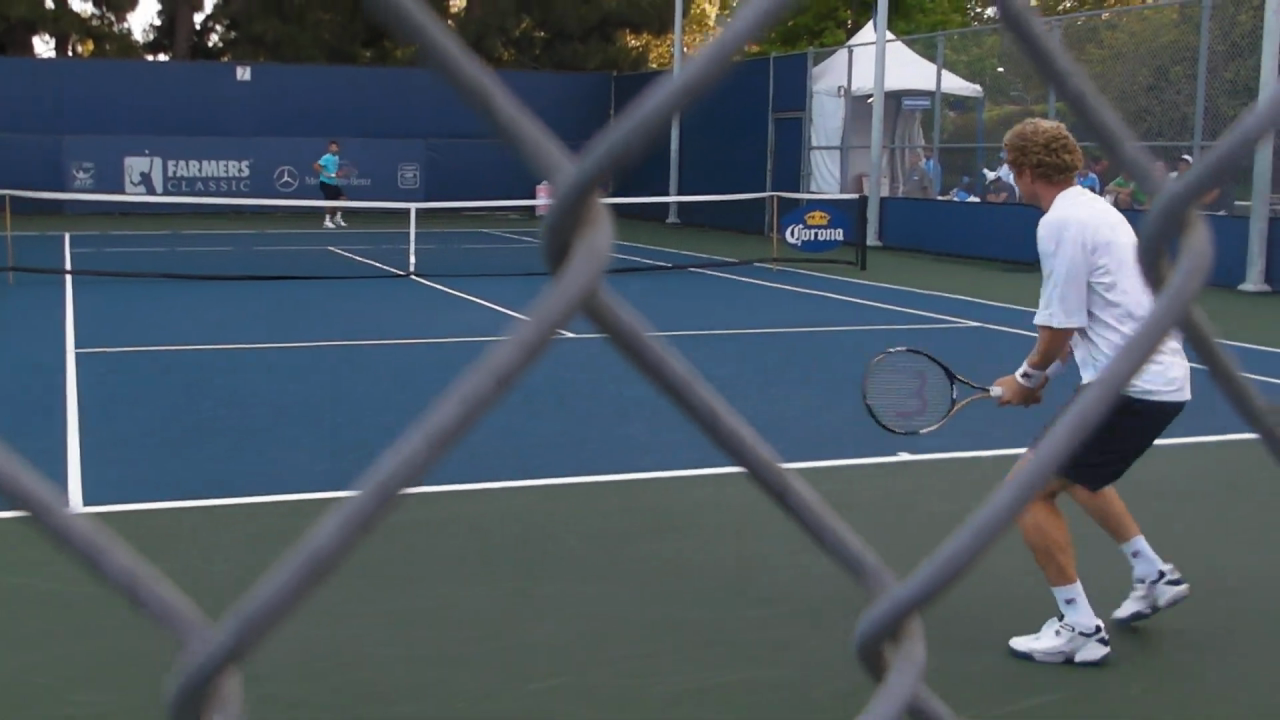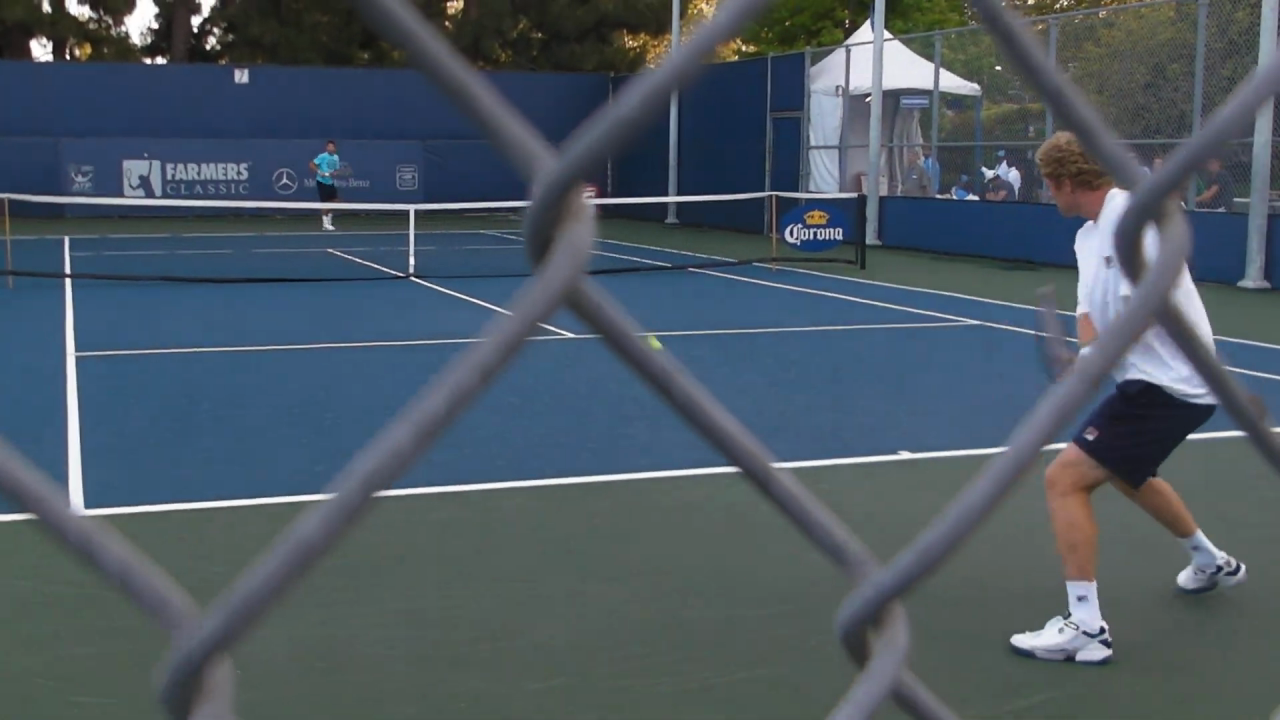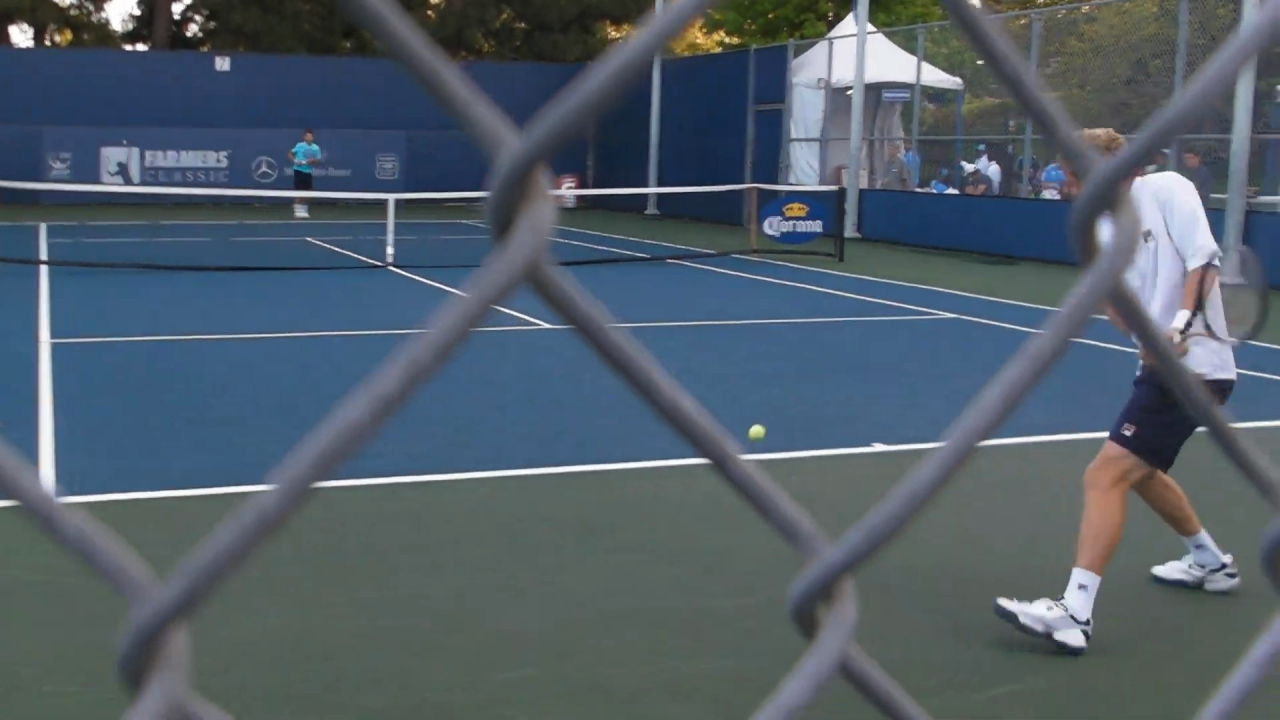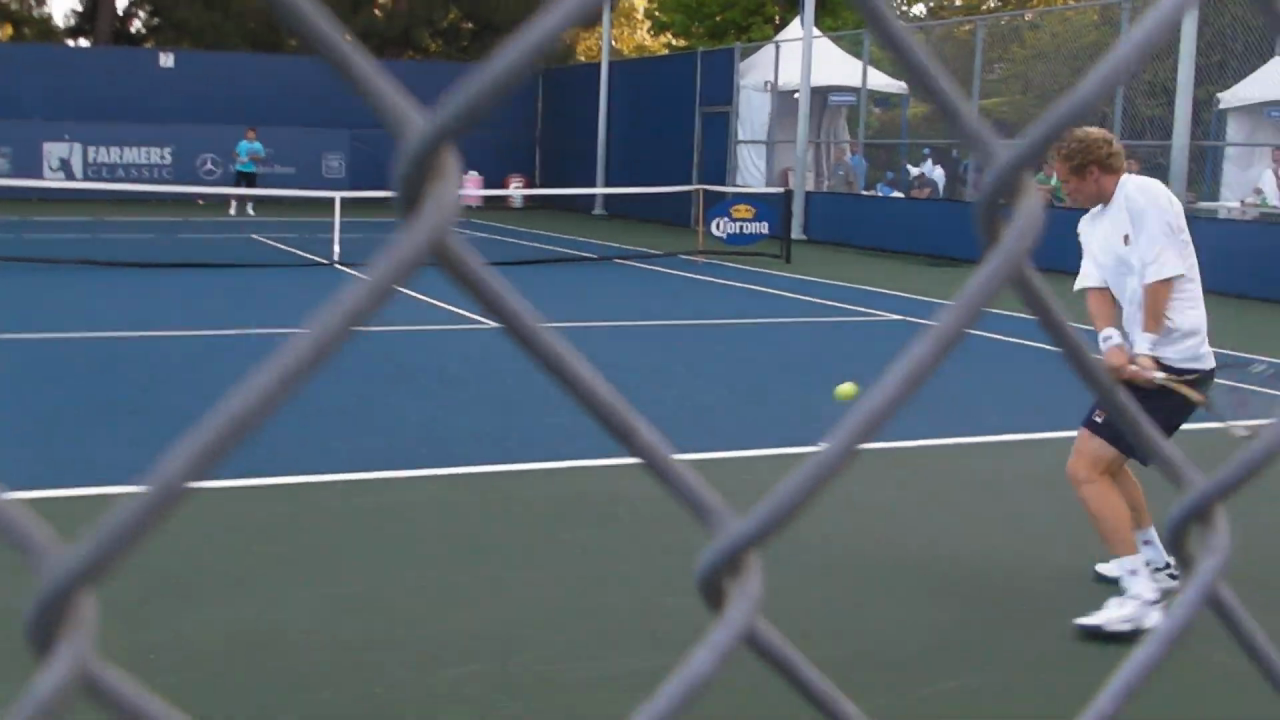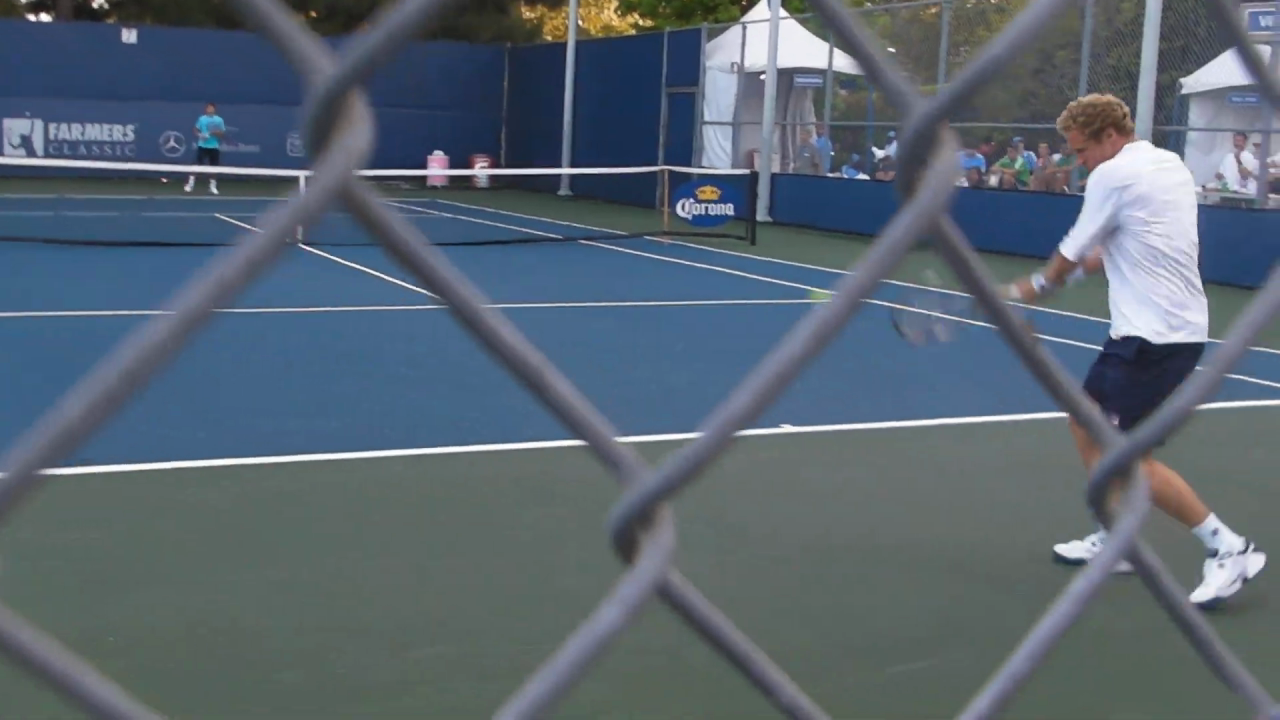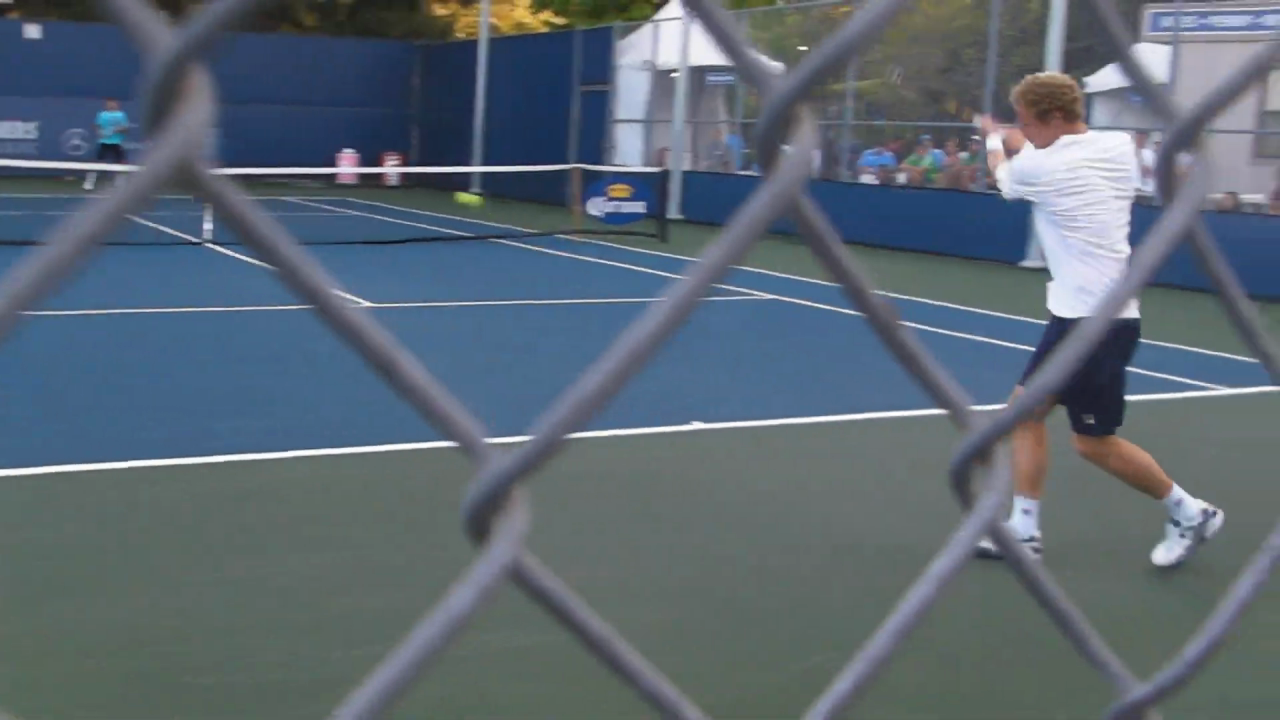
dt=0.1s
person 1, frame 1
left shoulder: (1061, 226)
right shoulder: (1094, 210)
left elbow: (1062, 327)
left wrist: (1025, 377)
right wrist: (1038, 375)
left hip: (1131, 388)
right hip: (1159, 380)
left knee: (1028, 491)
right knee: (1076, 474)
left ankle: (1081, 626)
right ankle: (1155, 576)
person 1, frame 2
left shoulder: (1130, 212)
right shoulder: (1090, 235)
right elbow: (1091, 312)
right wrist: (1084, 359)
left hip: (1167, 384)
right hip: (1152, 377)
left knee: (1063, 481)
right knee: (1127, 472)
left ankle: (1084, 626)
right ankle: (1215, 561)
person 1, frame 3
left shoulder: (1168, 189)
right shoulder: (1101, 226)
left elbow: (1203, 263)
left wrist: (1177, 330)
left hip: (1196, 367)
left knee: (1105, 477)
right knee: (1134, 468)
left ankle: (1073, 613)
right ankle: (1211, 562)
person 1, frame 4
left shoulder: (1146, 196)
right shoulder: (1093, 221)
left elbow: (1164, 277)
right elbow: (1098, 288)
left wrist: (1144, 347)
right wrist: (1111, 342)
left hip: (1174, 360)
right hip: (1140, 357)
left knee: (1086, 468)
right knee: (1103, 455)
left ankle: (1141, 598)
right ankle: (1153, 563)
person 1, frame 5
left shoulder: (1115, 176)
right shoulder: (1170, 165)
left elbow: (1073, 252)
left wrist: (1036, 285)
right wrist: (1097, 258)
left hip: (1158, 336)
right hip: (1142, 330)
right knee: (1086, 425)
left ankle: (1230, 549)
right ankle: (1114, 540)
person 1, frame 6
left shoulder: (1037, 166)
right shoulder: (1116, 149)
left elbow: (1005, 178)
left wrist: (994, 140)
left hip: (1091, 319)
right hip: (1079, 314)
left knee: (1096, 443)
right knee: (1027, 410)
left ankle: (1191, 515)
right ankle: (1022, 529)
